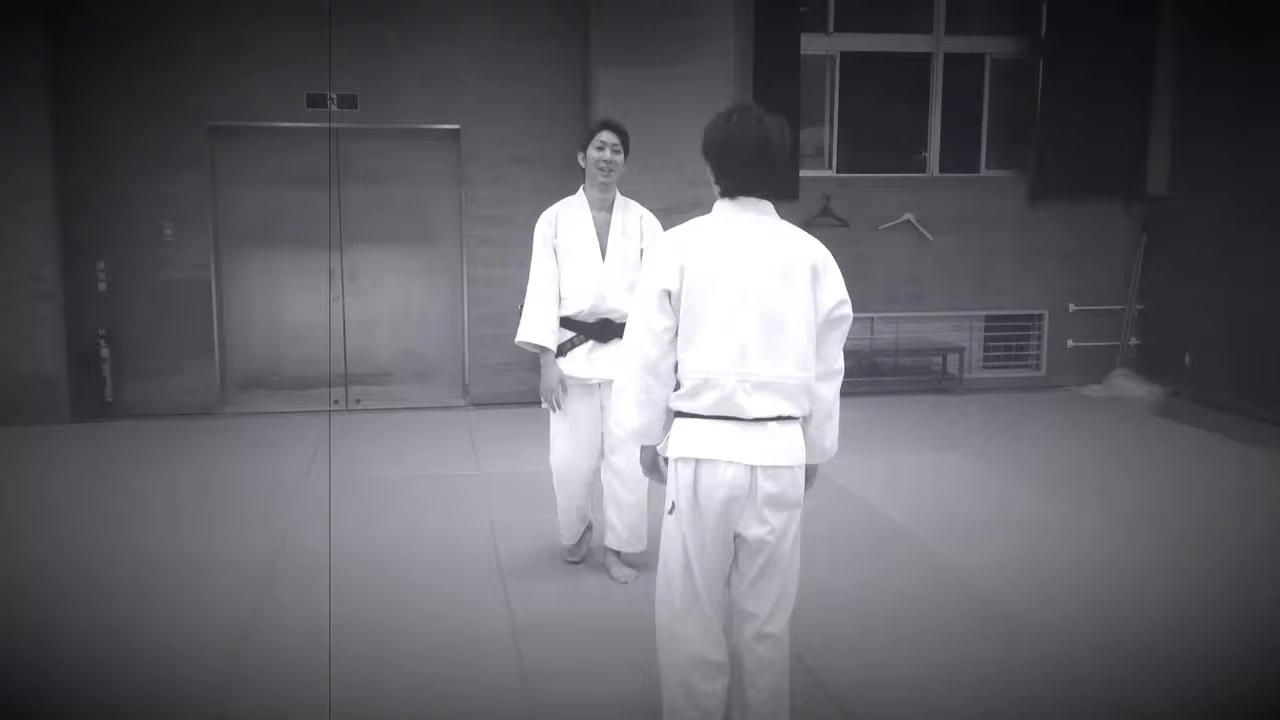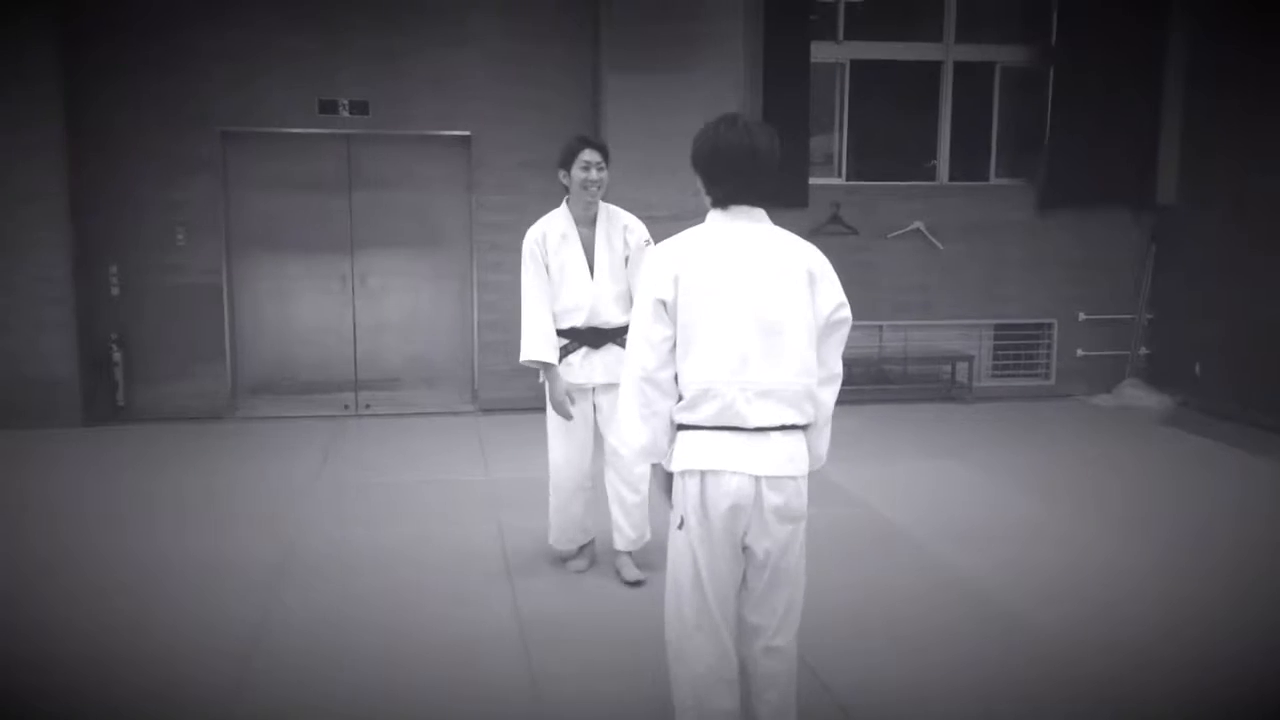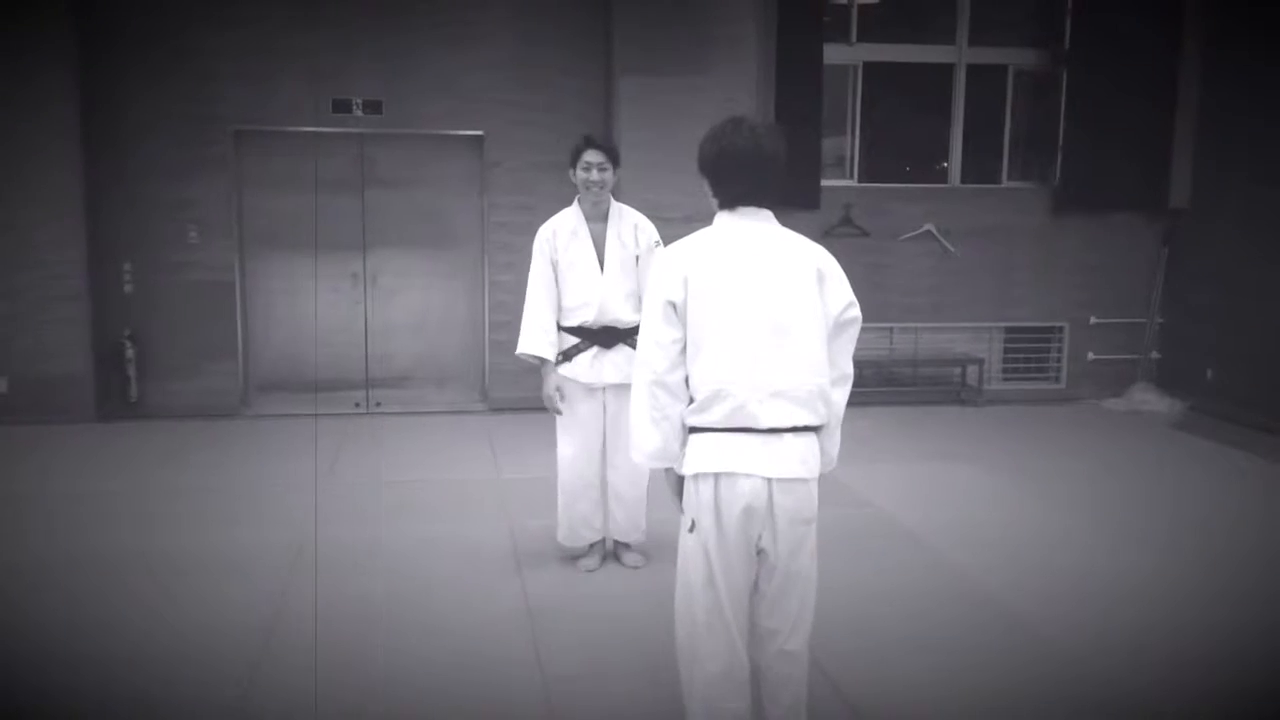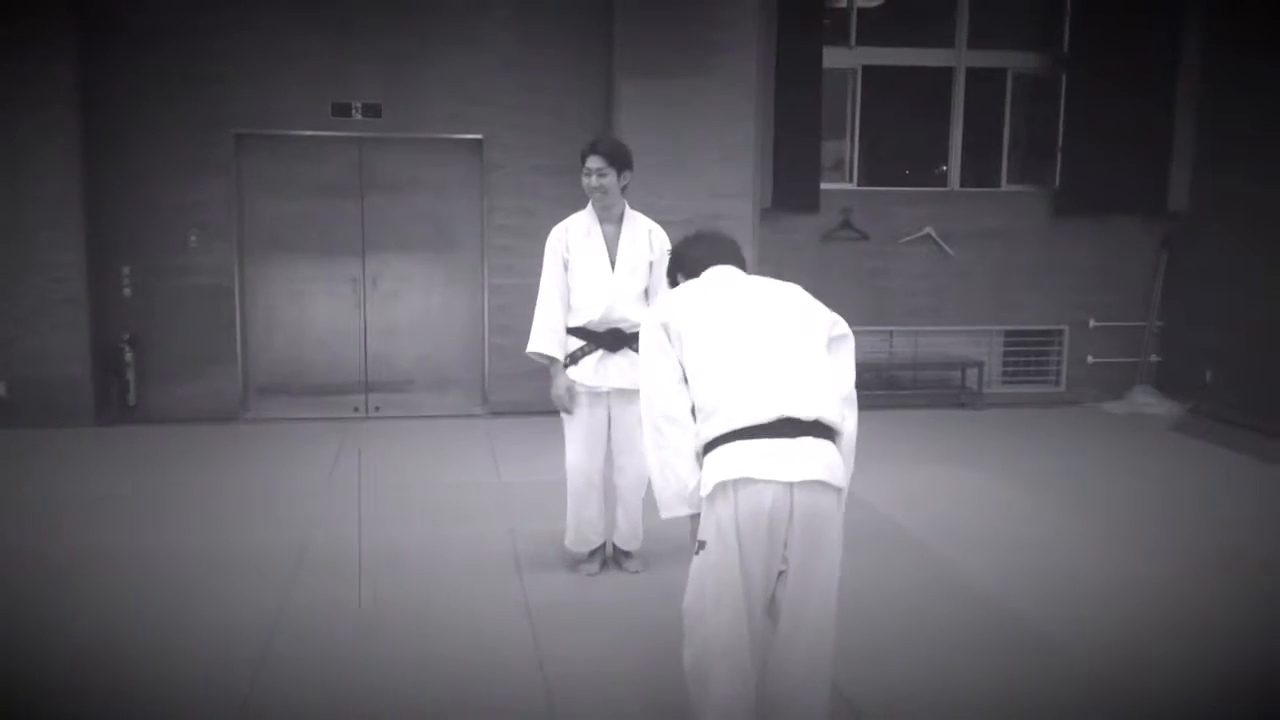
dt=0.5s
person 1, frame 1
left shoulder: (679, 246)
right shoulder: (811, 254)
left elbow: (649, 354)
right elbow: (826, 364)
left wrist: (648, 436)
right wrist: (816, 450)
left hip: (702, 449)
right hip: (780, 451)
left knee: (691, 614)
right knee: (766, 613)
person 1, frame 2
left shoulder: (673, 258)
right shoulder: (807, 260)
left elbow: (649, 369)
right elbow: (826, 370)
left wrist: (662, 454)
left hip: (708, 461)
right hip: (783, 462)
left knee: (701, 625)
right knee: (774, 622)
person 1, frame 3
left shoulder: (681, 260)
right shoulder: (817, 261)
left elbow: (660, 374)
right elbow: (837, 370)
left wrist: (671, 459)
left hip: (720, 461)
right hip: (796, 462)
left knee: (712, 627)
right knee: (786, 627)
person 1, frame 4
left shoulder: (672, 306)
right shoulder: (797, 297)
left elbow: (667, 415)
right elbow: (843, 396)
left wrist: (688, 504)
right wrist: (835, 487)
left hip: (740, 468)
right hip: (820, 466)
left knee: (720, 634)
right knee: (804, 634)
person 2, frame 1
left shoulder: (643, 222)
right shoulder: (554, 219)
right elbow: (543, 291)
right wrist: (547, 361)
left hip: (627, 352)
right hip: (572, 350)
left knee: (626, 458)
right knee: (571, 460)
left ankle: (617, 549)
right ankle: (578, 530)
person 2, frame 2
left shoulder: (630, 228)
right shoulder: (541, 235)
right elbow: (537, 307)
right wrist: (551, 374)
left hip: (619, 356)
right hip: (569, 360)
left knee: (629, 458)
right knee: (567, 464)
left ankle: (624, 550)
right ankle: (579, 543)
person 2, frame 3
left shoulder: (640, 228)
right shoulder: (553, 232)
right elbow: (542, 301)
right wrist: (548, 369)
left hip: (629, 356)
right hip: (577, 358)
left knee: (629, 458)
right knee: (578, 459)
left ankle: (625, 537)
right ankle: (591, 540)
person 2, frame 4
left shoulder: (652, 236)
right shoulder: (565, 234)
right elbow: (552, 302)
right wrist: (557, 370)
left hip: (634, 362)
right hip: (583, 361)
left knee: (633, 465)
right knee: (583, 465)
left ankle: (625, 545)
right ankle: (591, 545)
